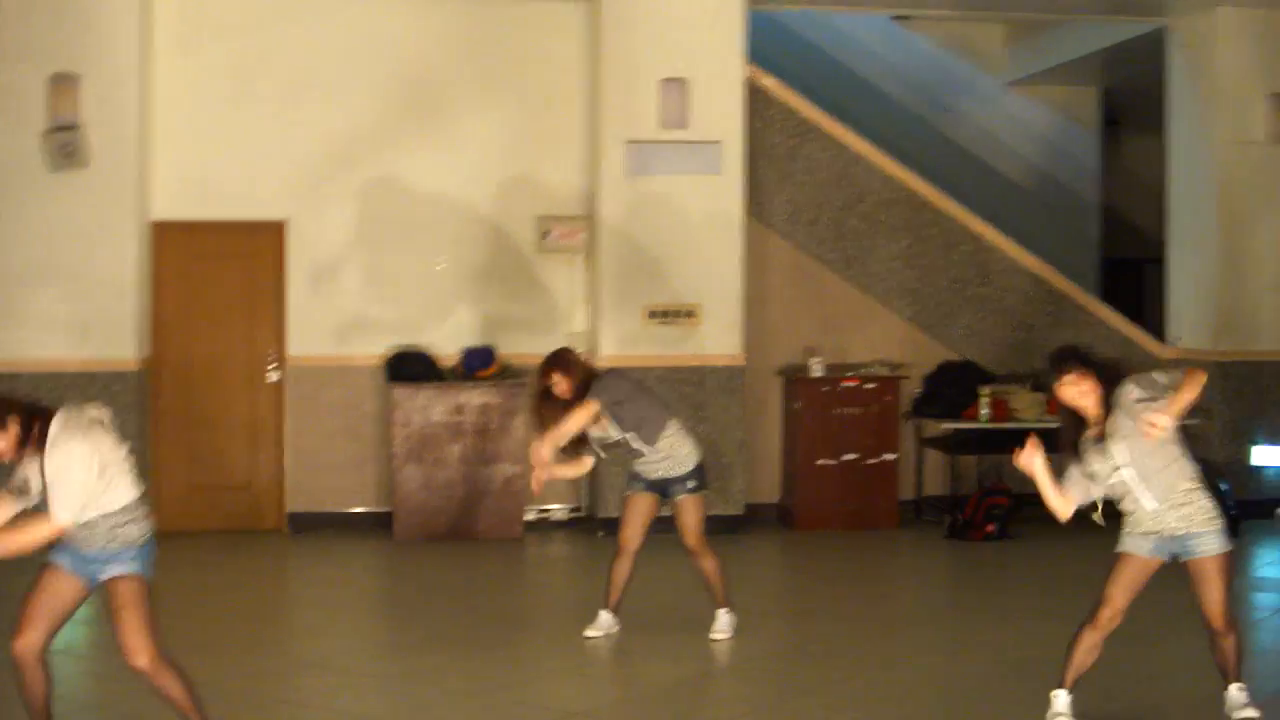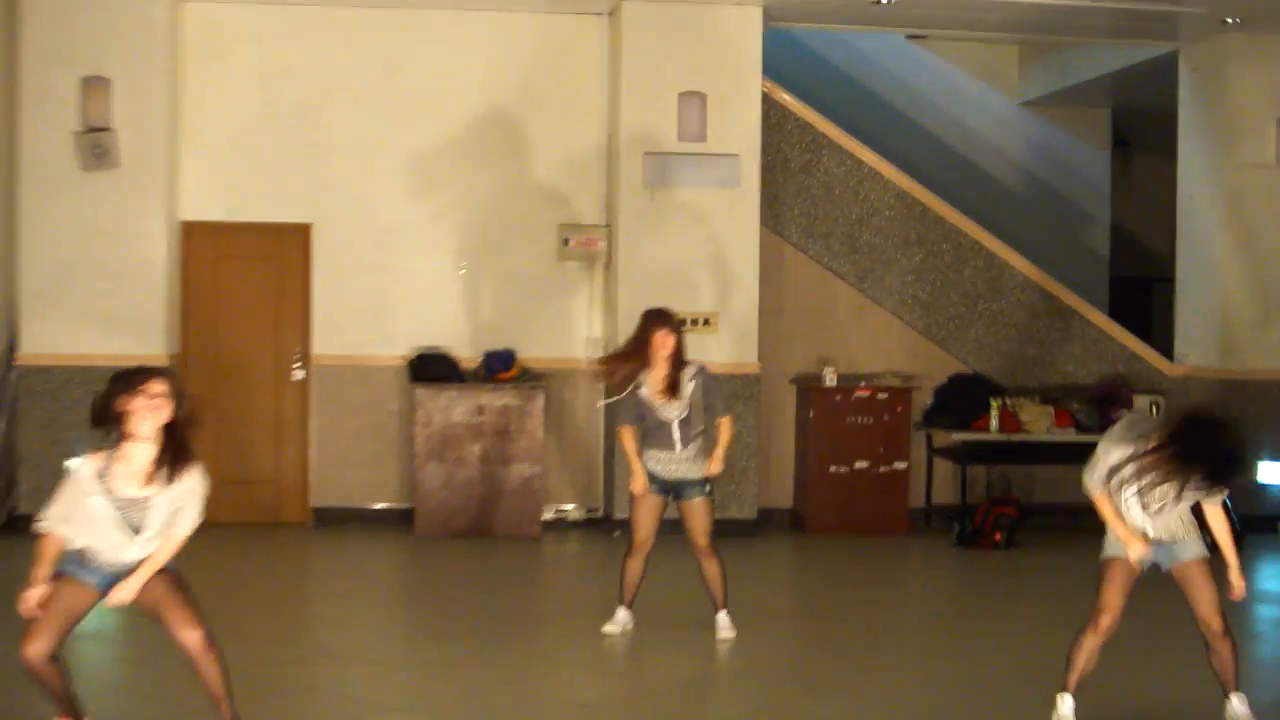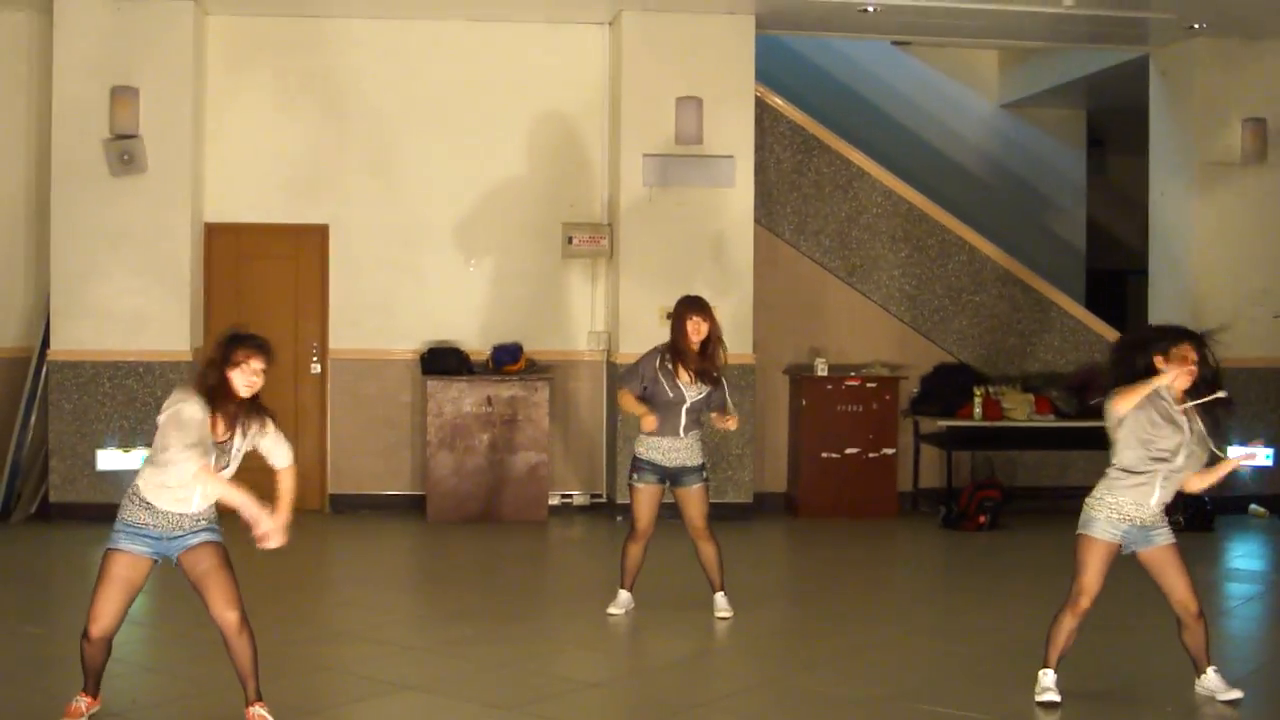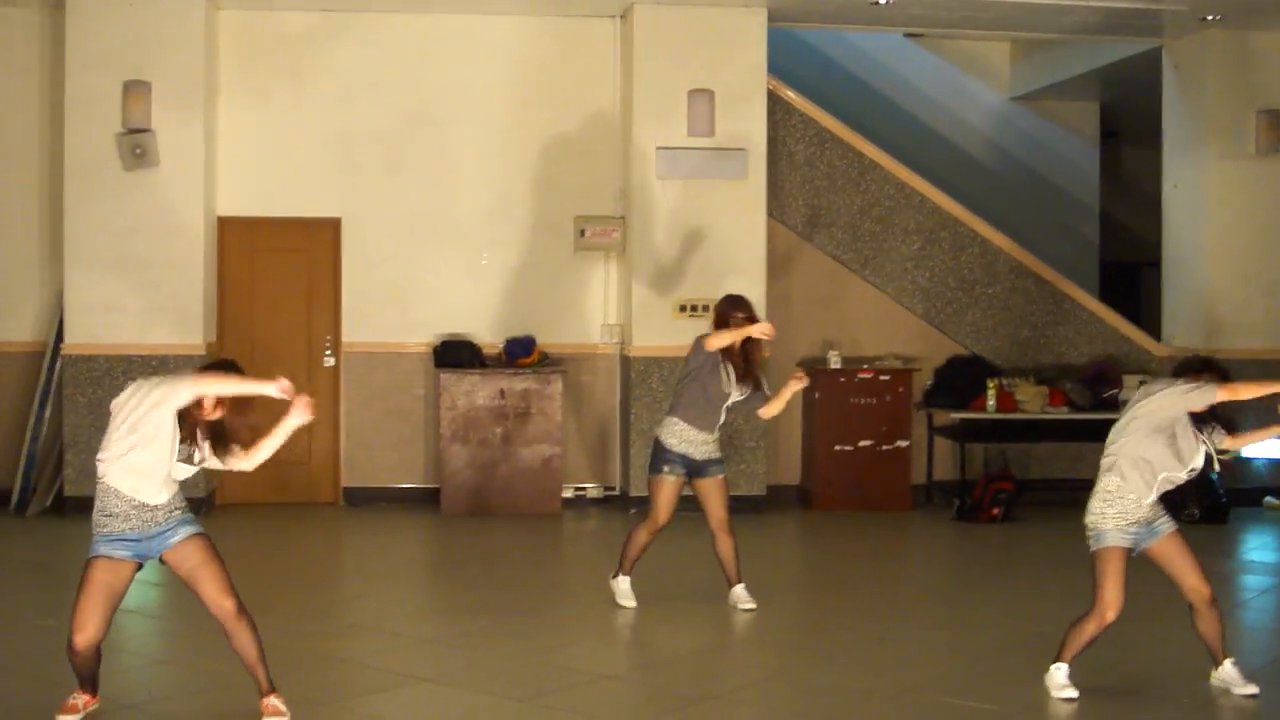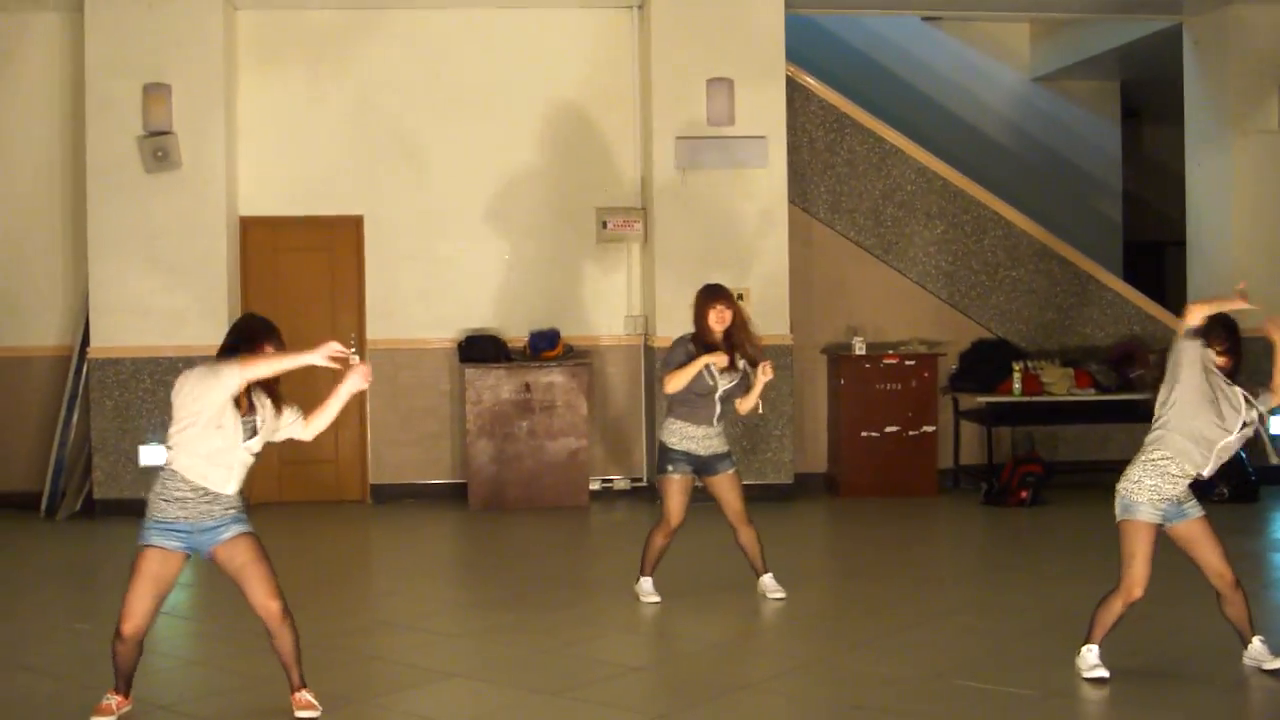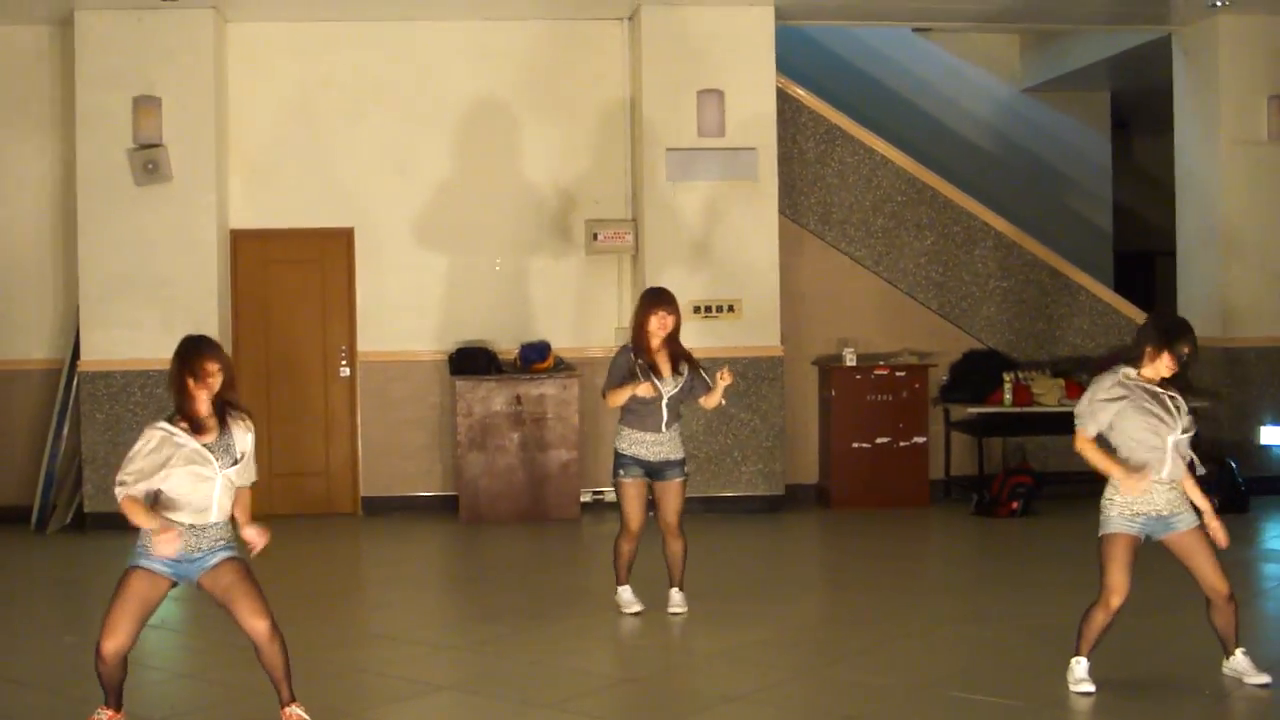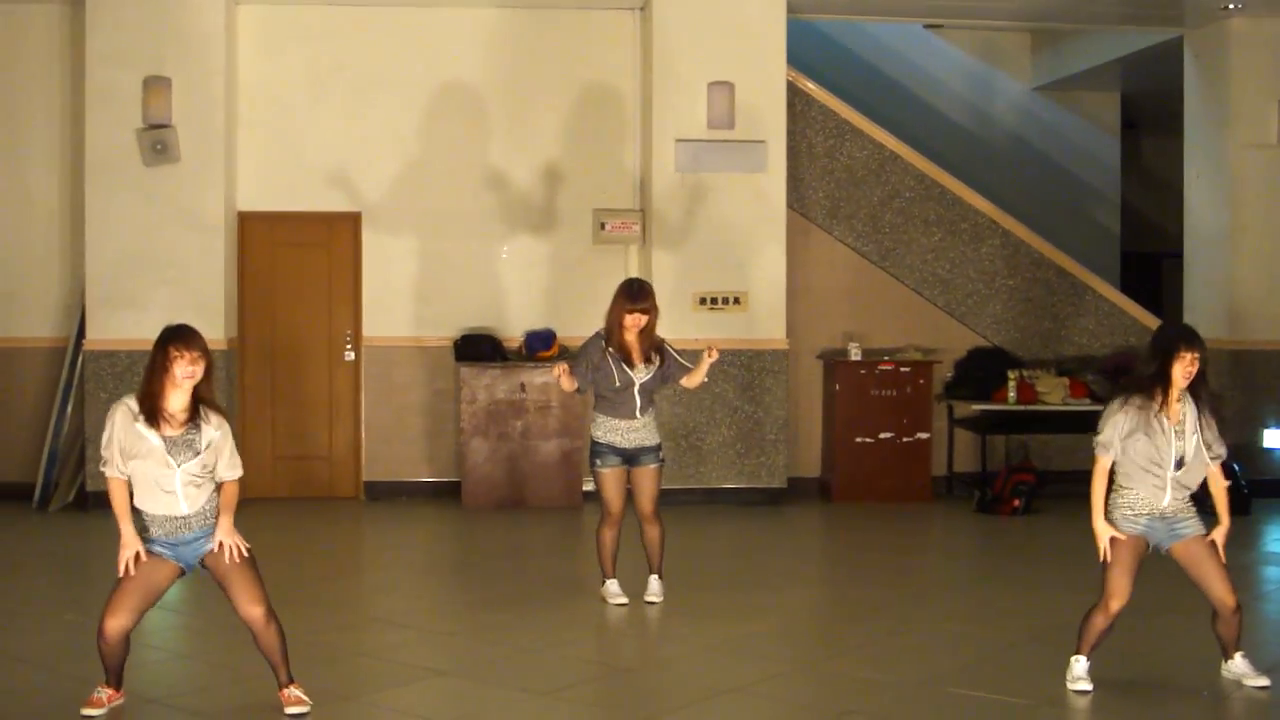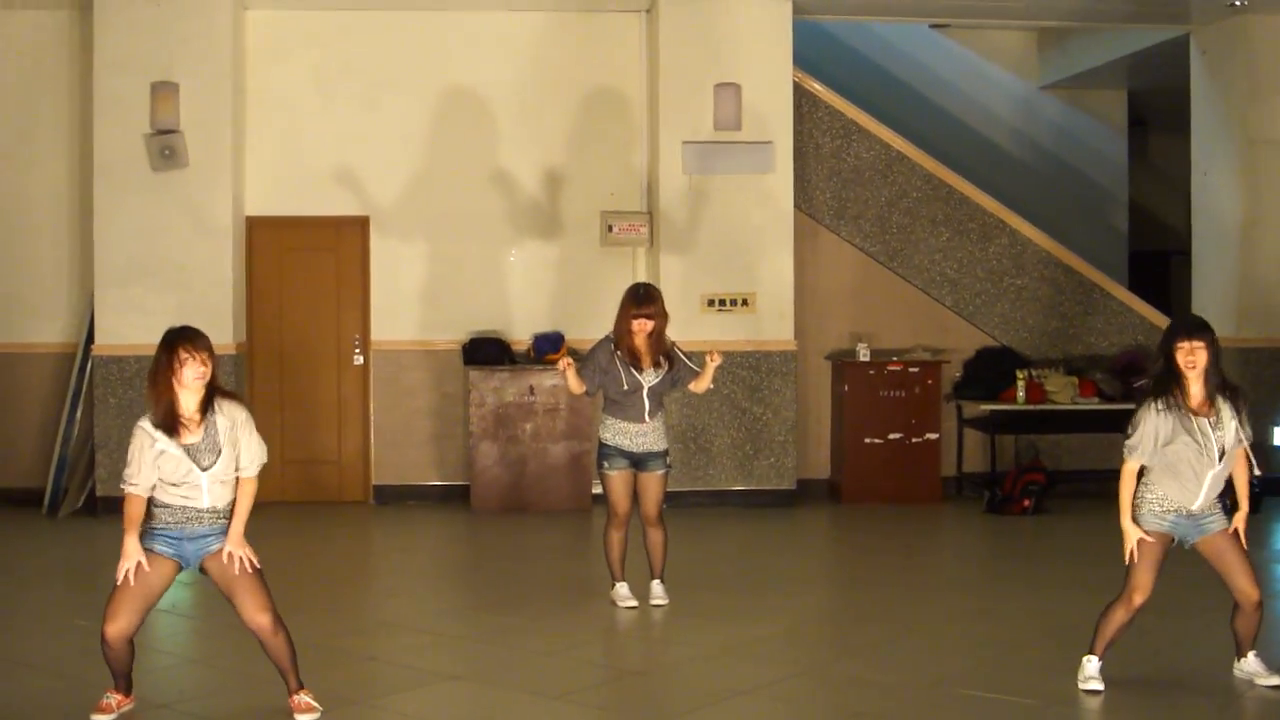
dt=0.4s
person 1, frame 1
left shoulder: (76, 443)
right shoulder: (36, 441)
left elbow: (59, 521)
left hip: (124, 543)
right hip: (76, 545)
left knee: (142, 657)
person 1, frame 2
left shoulder: (186, 475)
right shoulder: (89, 472)
left elbow: (182, 529)
right elbow: (55, 526)
left wrist: (139, 579)
right wrist: (39, 580)
left hip: (147, 568)
right hip: (89, 562)
left knee: (194, 636)
right knee: (34, 650)
person 1, frame 3
left shoulder: (254, 421)
right shoulder: (186, 407)
left elbow: (284, 462)
right elbow: (193, 465)
left wrist: (281, 516)
right wrist: (256, 508)
left hip: (196, 526)
right hip: (142, 522)
left knee: (232, 616)
right knee: (98, 629)
person 1, frame 4
left shoulder: (199, 432)
right shoulder: (151, 399)
left elbow: (244, 459)
right elbow: (199, 382)
left wrist: (290, 422)
right wrist: (266, 386)
left hip: (171, 519)
right hip: (115, 527)
left knee: (229, 608)
right knee: (83, 639)
person 1, frame 5
left shoulder: (262, 402)
right shoulder: (198, 386)
left elbow: (307, 428)
right elbow: (242, 369)
left wrist: (347, 387)
right wrist: (311, 354)
left hip: (224, 515)
right hip: (172, 513)
left knee: (274, 608)
right knee: (130, 626)
person 1, frame 6
left shoulder: (238, 425)
right shoulder: (161, 437)
right elbow: (127, 495)
left wrist: (246, 524)
right wrist: (157, 526)
left hip: (216, 547)
right hip: (160, 551)
left knee: (262, 625)
right knee: (111, 646)
person 1, frame 7
left shoulder: (214, 423)
right shoulder: (127, 414)
right elbow: (115, 473)
left wrist: (227, 520)
right wrist: (127, 532)
left hip: (211, 530)
right hip: (159, 539)
left knee: (257, 612)
right knee: (112, 625)
left ankle: (288, 686)
right ankle: (112, 688)
person 1, frame 8
left shoulder: (232, 413)
right shoulder: (149, 431)
left elbow: (249, 473)
right elbow: (137, 489)
left wrist: (237, 531)
right wrist: (130, 539)
left hip: (218, 532)
right hip: (164, 534)
left knee: (264, 619)
right knee: (114, 629)
person 2, frame 1
left shoulder: (1133, 396)
right shoulder: (1083, 450)
left elbow: (1195, 377)
right elbow: (1063, 509)
left wrist: (1169, 412)
right wrist: (1038, 469)
left hip: (1196, 520)
right hip: (1144, 529)
left knee: (1220, 622)
right knee: (1105, 615)
person 2, frame 2
left shoulder: (1199, 469)
right shoulder: (1122, 443)
left elbow: (1214, 510)
right elbow: (1096, 486)
left wrist: (1233, 566)
right wrist: (1124, 531)
left hip: (1180, 536)
right hip: (1129, 536)
left knee: (1215, 626)
right knee: (1103, 620)
person 2, frame 3
left shoulder: (1194, 424)
right shoulder: (1146, 395)
left elbow: (1189, 483)
right elbow: (1117, 405)
left wrist: (1231, 464)
right wrist: (1165, 377)
left hip: (1153, 521)
right hip: (1109, 510)
left knee: (1190, 606)
right knee: (1082, 600)
left ankle: (1207, 676)
right ankle: (1048, 675)
person 2, frame 4
left shoulder: (1189, 427)
right shoulder: (1162, 395)
left elbow: (1230, 441)
right elbow: (1229, 392)
left hip: (1149, 513)
right hip: (1112, 514)
left knee: (1202, 593)
right knee: (1107, 611)
left ankle: (1223, 669)
right ankle: (1058, 670)
person 2, frame 5
left shoulder: (1232, 397)
right shoulder: (1190, 365)
right elbow: (1192, 316)
right wrist: (1228, 303)
left hip: (1179, 494)
right hip: (1145, 487)
left knee: (1225, 577)
right knee: (1132, 588)
right ankle: (1089, 651)
person 2, frame 6
left shoulder: (1172, 399)
right shoulder: (1113, 385)
left elbow: (1179, 463)
right elbow: (1083, 440)
left wrist: (1207, 509)
right wrist: (1119, 472)
left hip: (1173, 505)
right hip: (1126, 504)
left knee: (1220, 589)
right knee: (1113, 597)
left ankle: (1234, 658)
right ankle: (1079, 664)
person 2, frame 7
left shoulder: (1198, 411)
right shoulder: (1128, 408)
left elbow: (1214, 467)
right elbow: (1102, 465)
left wrist: (1224, 522)
right wrist: (1098, 521)
left hip: (1180, 515)
right hip: (1131, 512)
left knee: (1228, 601)
right knee: (1114, 602)
left ankle: (1233, 661)
right ankle: (1079, 663)
person 2, frame 8
left shoulder: (1227, 399)
right shoulder: (1159, 408)
left elbow: (1238, 454)
right elbow: (1131, 465)
left wrist: (1243, 508)
right wrist: (1126, 521)
left hip: (1207, 511)
right hip: (1158, 508)
right knee: (1135, 596)
left ankle: (1246, 660)
right ankle: (1091, 662)
person 3, frame 1
left shoulder: (608, 385)
right shoulder: (592, 421)
left elbow: (587, 410)
right elbow: (583, 463)
left wrist: (549, 442)
right wrist: (550, 470)
left hip: (682, 467)
right hip: (645, 473)
left knee: (695, 544)
right knee: (626, 547)
left ankle: (723, 613)
right ankle: (608, 616)
person 3, frame 2
left shoulder: (697, 377)
right shoulder: (636, 383)
left elbow: (724, 420)
right elbow: (626, 428)
left wrist: (719, 454)
right wrist: (636, 469)
left hip: (694, 472)
right hip: (652, 471)
left knee: (703, 546)
right knee: (639, 544)
left ankle: (722, 614)
right ankle: (623, 612)
person 3, frame 3
left shoulder: (711, 370)
right shoulder: (656, 360)
left elbow: (715, 412)
right elbow: (624, 393)
left wrist: (726, 419)
right wrist: (643, 412)
left hip: (689, 459)
right hip: (649, 457)
left knee: (700, 530)
right knee: (640, 531)
left ankle: (719, 595)
right ankle: (624, 594)
person 3, frame 4
left shoulder: (747, 368)
right shoulder: (708, 354)
left elbow: (766, 410)
right elbow: (709, 341)
left wrist: (790, 388)
right wrist: (746, 331)
left hip: (708, 451)
right hip: (674, 446)
left knee: (721, 524)
right knee: (656, 520)
left ankle: (737, 588)
right ankle: (621, 577)
person 3, frame 5
left shoulder: (738, 356)
right shoulder: (686, 346)
left elbow: (743, 407)
right elbow: (669, 385)
left wrist: (760, 382)
right wrist: (704, 360)
left hip: (715, 446)
right hip: (678, 445)
left knee: (740, 516)
right knee: (671, 521)
left ankle: (765, 578)
right ankle: (644, 580)
person 3, frame 6
left shoulder: (683, 359)
right shoulder: (628, 356)
left elbow: (708, 401)
right elbow: (610, 400)
left wrist: (721, 385)
right wrist: (633, 387)
left hip: (670, 452)
right hip: (632, 451)
left knee: (672, 526)
right knee: (632, 527)
left ankle: (676, 591)
right ankle: (623, 588)
person 3, frame 7
left shoulder: (656, 348)
right shoulder: (599, 345)
left elbow: (689, 380)
right elbow: (572, 383)
left wrist: (705, 363)
right wrist: (562, 374)
left hip: (645, 439)
right hip: (608, 440)
left knee: (648, 513)
right knee: (612, 514)
left ankle: (655, 578)
right ankle: (610, 582)
person 3, frame 8
left shoulder: (666, 351)
right shoulder: (608, 349)
left elbow: (698, 385)
right elbow: (580, 387)
left wrist: (710, 366)
right wrist: (569, 371)
left hip: (654, 443)
right hip: (616, 443)
left knee: (653, 517)
right knee: (619, 516)
left ankle: (657, 583)
right ankle: (619, 585)
